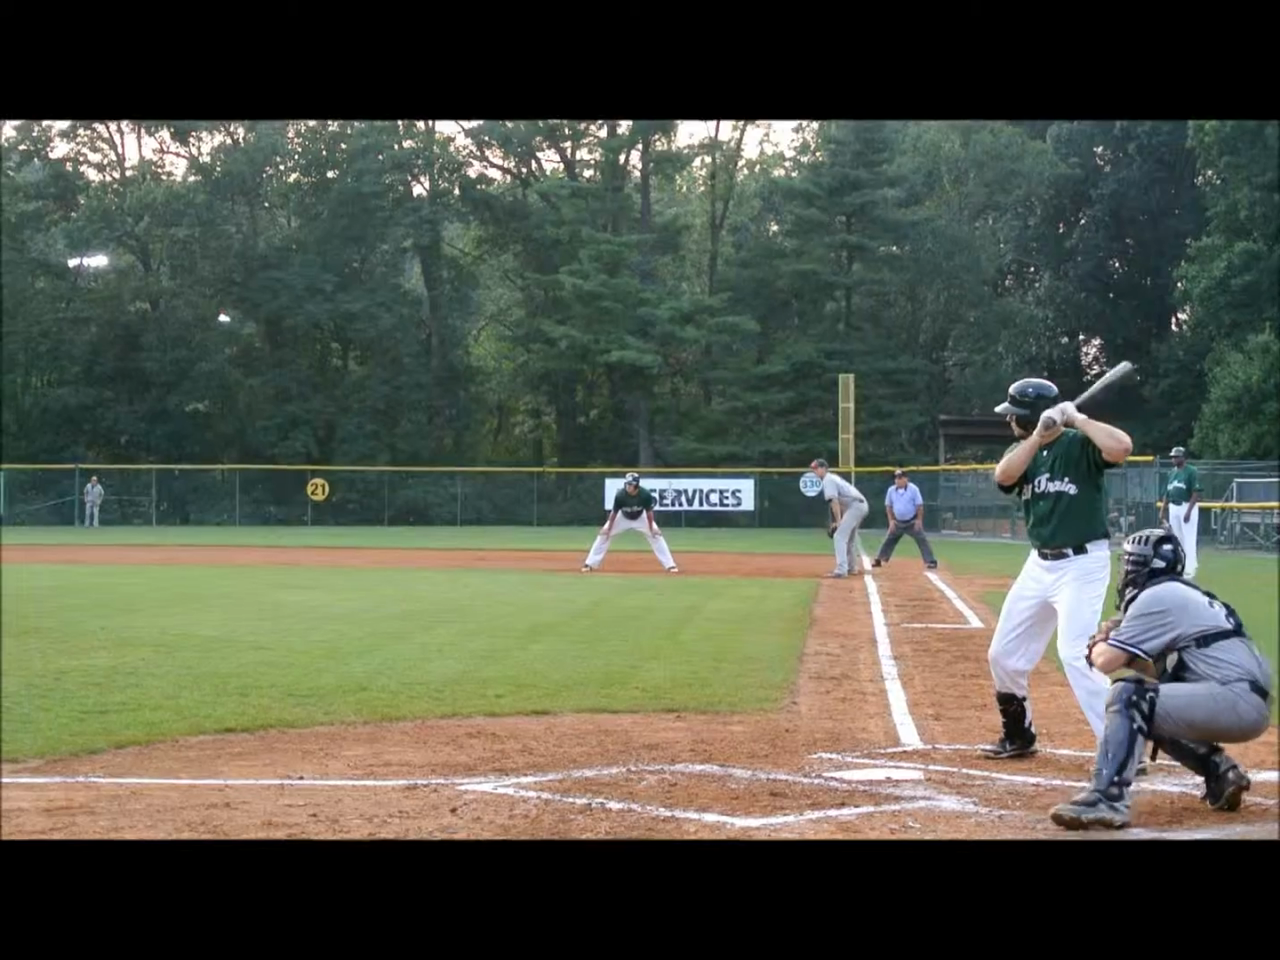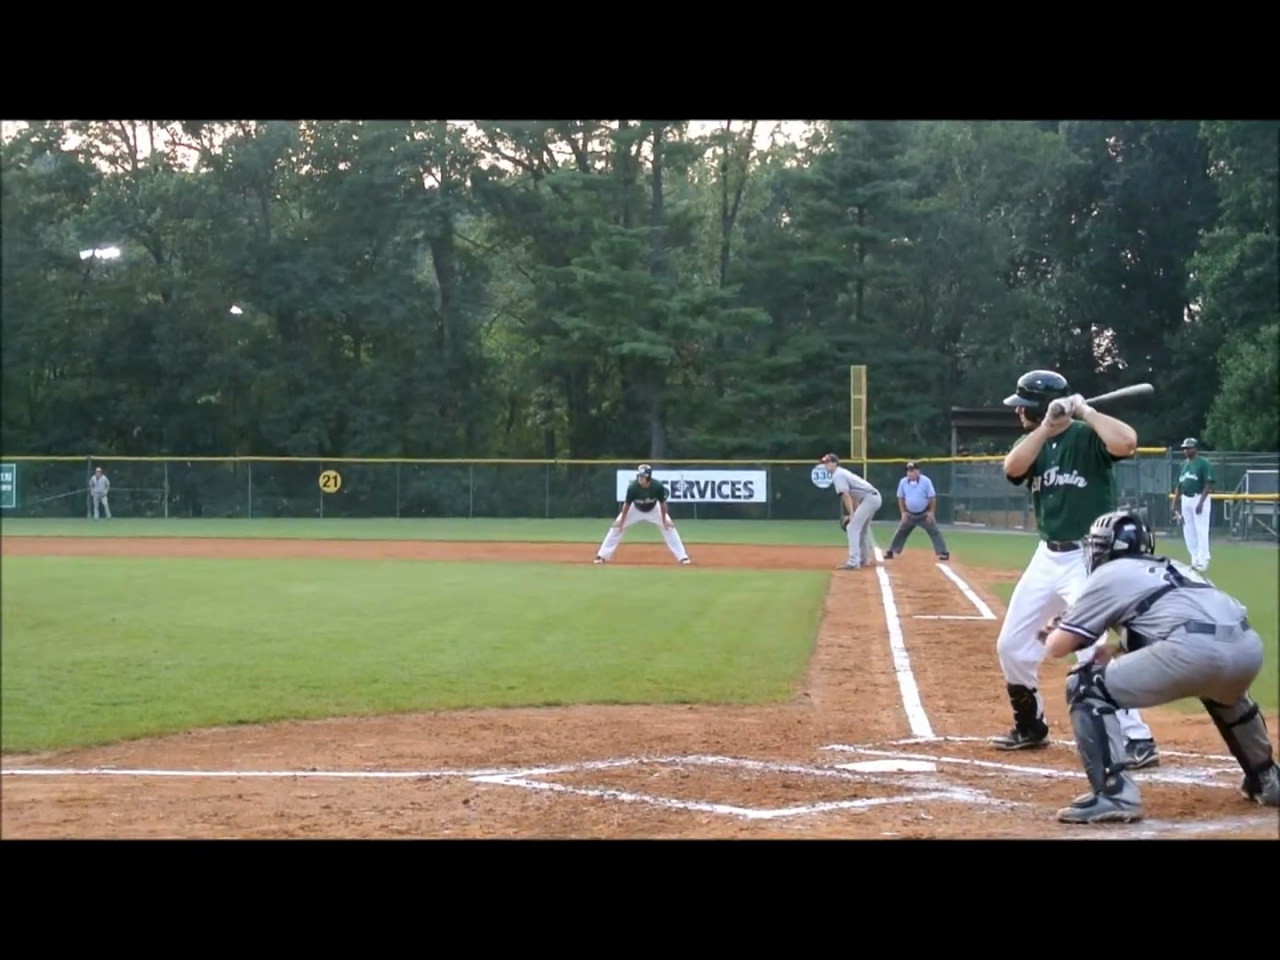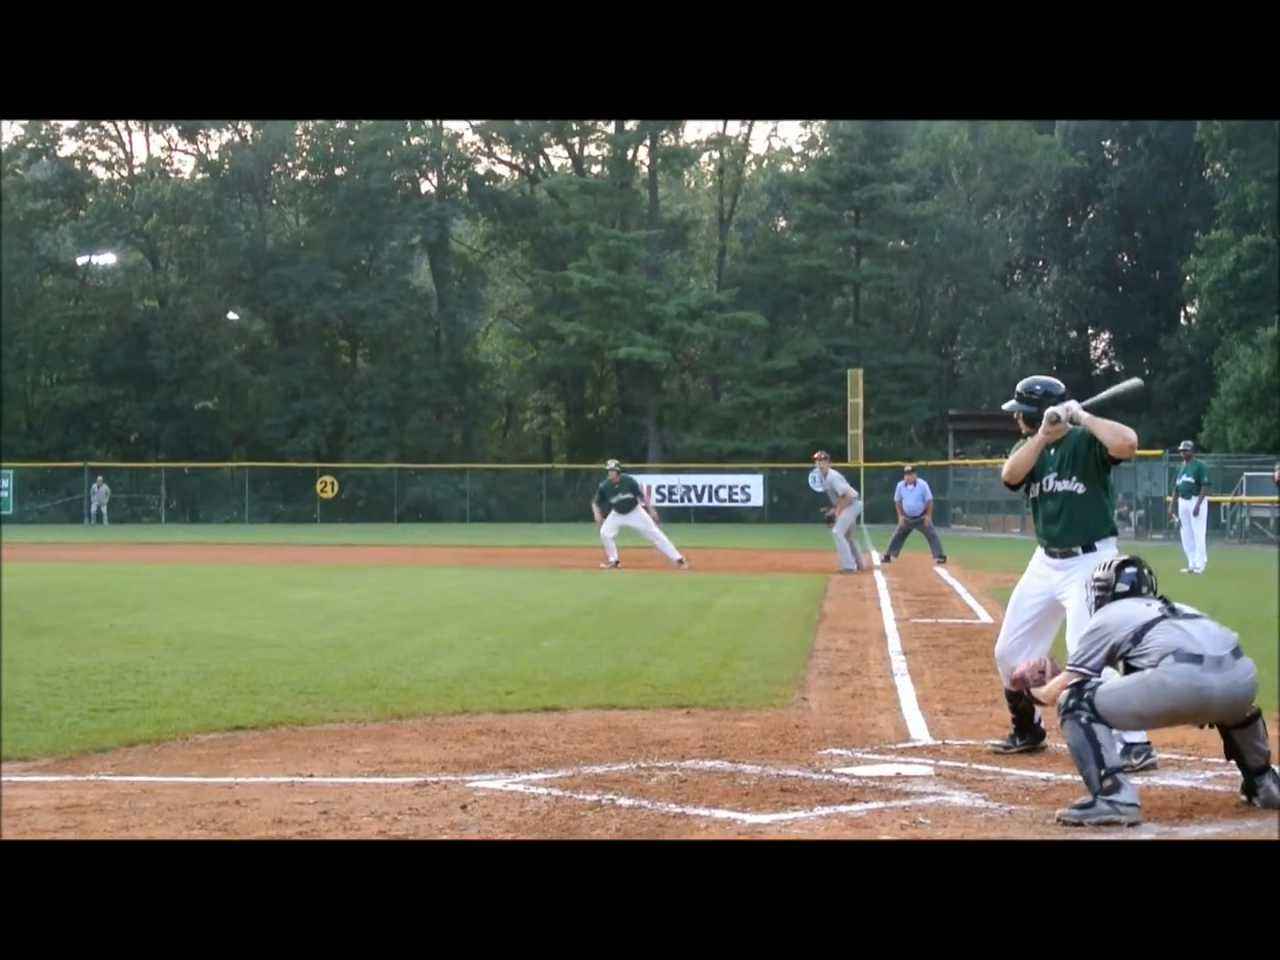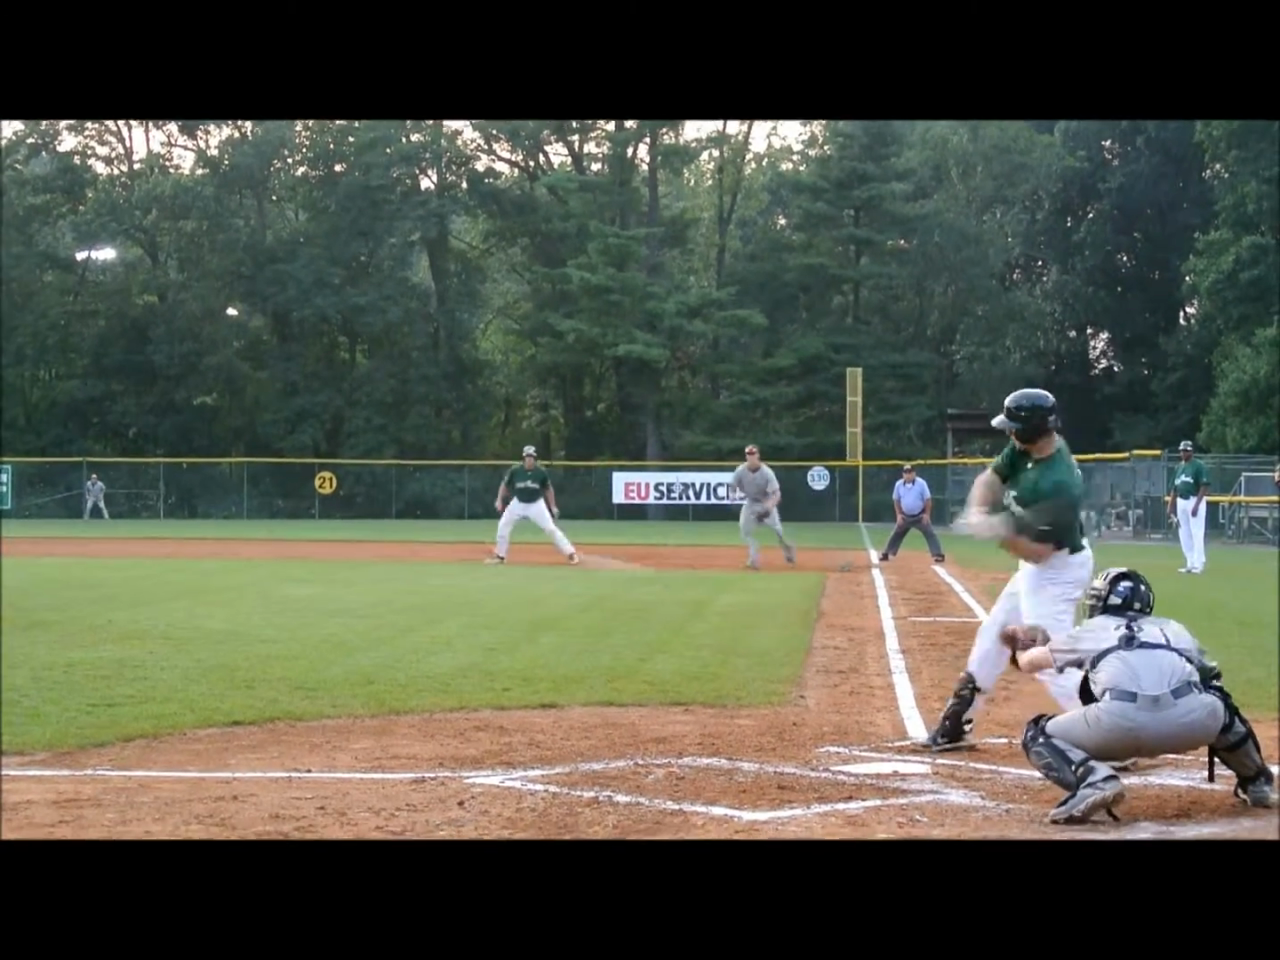
dt=0.7s
person 1, frame 1
left shoulder: (1080, 444)
right shoulder: (1023, 449)
left elbow: (1121, 446)
right elbow: (1003, 477)
left wrist: (1078, 418)
right wrist: (1040, 435)
left hip: (1082, 564)
right hip: (1039, 565)
left knee: (1075, 655)
right knee: (1004, 654)
right ankle: (1019, 734)
person 1, frame 2
left shoulder: (1088, 436)
right shoulder: (1031, 441)
left elbow: (1126, 441)
right elbow: (1012, 467)
left wrist: (1084, 411)
right wrist: (1048, 425)
left hip: (1090, 557)
right hip: (1047, 556)
left knee: (1088, 649)
right knee: (1013, 645)
left ankle: (1137, 740)
right ankle: (1031, 726)
person 1, frame 3
left shoulder: (1087, 441)
right shoulder: (1029, 445)
left elbow: (1127, 443)
right elbow: (1010, 475)
left wrist: (1080, 416)
right wrist: (1044, 433)
left hip: (1090, 563)
right hip: (1045, 563)
right knee: (1010, 652)
left ankle: (1136, 744)
right ankle: (1029, 730)
person 1, frame 4
left shoulder: (1058, 482)
right shoulder: (1020, 454)
left elbow: (1038, 553)
right elbow: (985, 484)
left wrist: (998, 531)
right wrist: (979, 516)
left hip: (1056, 573)
right hip: (1049, 567)
left knee: (1052, 664)
right knee: (994, 638)
right ankle: (956, 724)
person 2, frame 1
left shoulder: (1158, 597)
right shoulder: (1182, 596)
left elbow: (1107, 662)
right elbow: (1175, 676)
left wrist: (1099, 645)
right wrist: (1133, 660)
left hip: (1237, 703)
right hip: (1248, 706)
left knee: (1128, 696)
right knee: (1143, 719)
left ankle: (1108, 799)
right ankle: (1220, 771)
person 2, frame 2
left shoulder: (1107, 576)
right shoulder: (1166, 567)
left elbow: (1057, 646)
left wrist: (1054, 633)
right wrist: (1116, 650)
left hip: (1198, 651)
right hip: (1247, 646)
left knee: (1084, 686)
right knee: (1222, 691)
left ankle: (1115, 795)
person 2, frame 3
left shoulder: (1108, 617)
right shoulder: (1174, 609)
left elbow: (1055, 693)
left wrist: (1035, 690)
left hip: (1184, 679)
right hip: (1244, 675)
left knee: (1076, 703)
left ankle: (1114, 798)
person 2, frame 4
left shoulder: (1090, 630)
right shoulder: (1173, 628)
left elbow: (1035, 660)
left wrist: (1020, 651)
left hip: (1123, 720)
right hip: (1190, 719)
left knee: (1037, 735)
right knee: (1218, 702)
left ankle: (1094, 781)
right ankle: (1257, 783)
